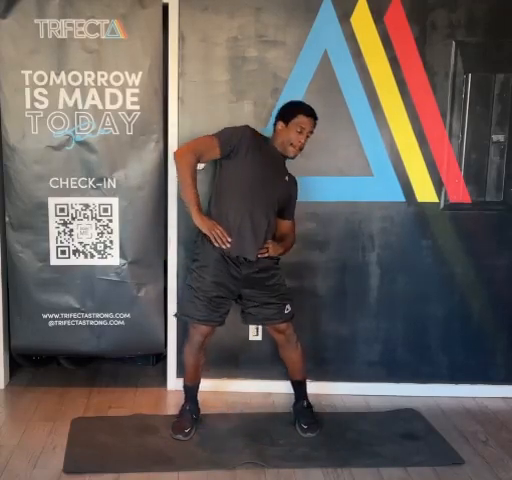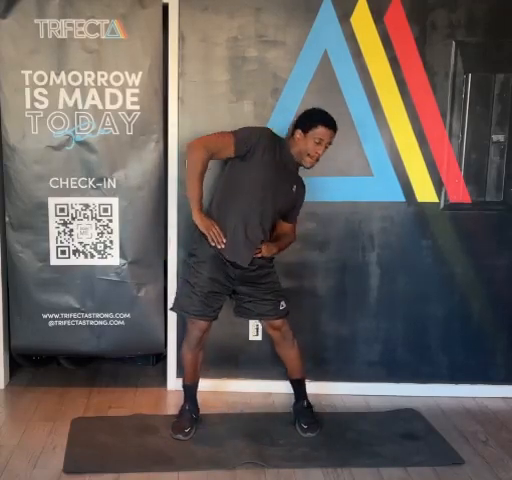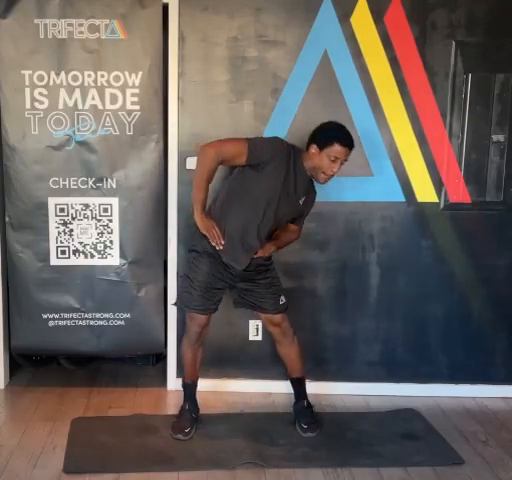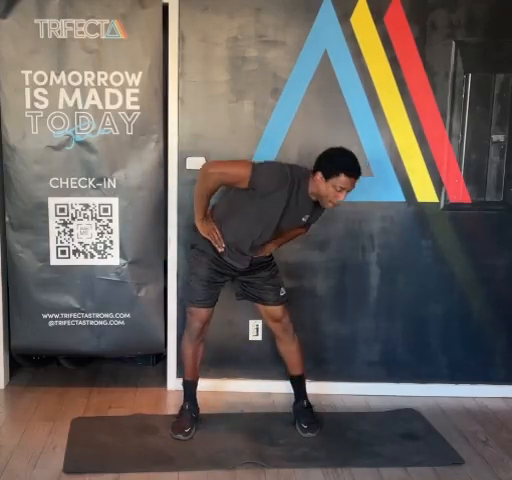
dt=0.2s
person 1, frame 1
left shoulder: (288, 182)
right shoulder: (243, 139)
left elbow: (287, 233)
right elbow: (185, 154)
left wrist: (280, 246)
right wrist: (198, 215)
left hip: (261, 265)
right hip: (217, 257)
left knee: (285, 332)
right knee: (199, 334)
left ankle: (302, 404)
right ankle: (190, 407)
person 1, frame 2
left shoulder: (297, 186)
right shoulder: (260, 140)
left elbow: (287, 231)
right elbow: (198, 149)
left wrist: (275, 245)
right wrist: (198, 213)
left hip: (255, 263)
right hip: (212, 254)
left knee: (281, 329)
right knee: (197, 330)
left ankle: (302, 403)
right ankle: (189, 406)
person 1, frame 3
left shoulder: (308, 193)
right shoulder: (276, 151)
right elbow: (210, 151)
left wrist: (273, 244)
right wrist: (200, 213)
left hip: (255, 261)
right hip: (212, 252)
left knee: (281, 325)
right knee: (196, 327)
left ankle: (302, 403)
right ankle: (189, 406)
person 1, frame 4
left shoulder: (315, 207)
right shoulder: (279, 176)
right elbow: (211, 171)
left wrist: (273, 243)
right wrist: (200, 219)
left hip: (256, 258)
right hip: (213, 249)
left knee: (281, 321)
right knee: (197, 322)
left ankle: (301, 402)
right ankle: (189, 406)
